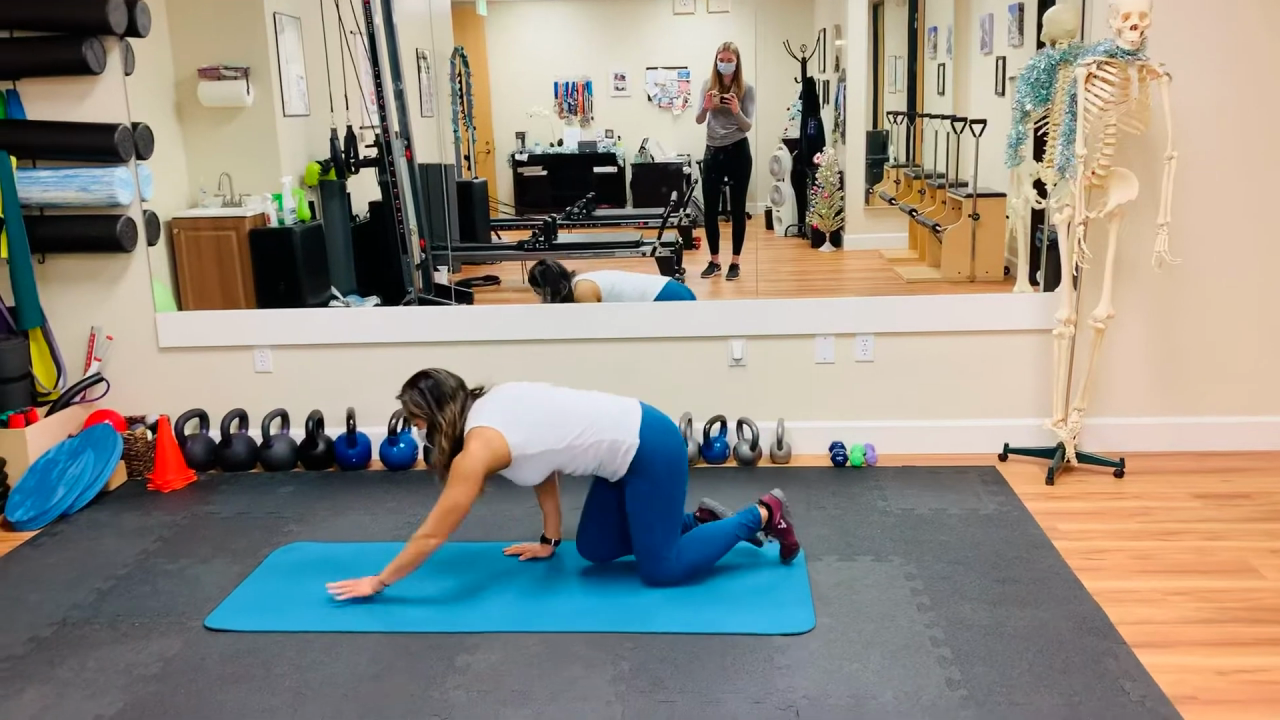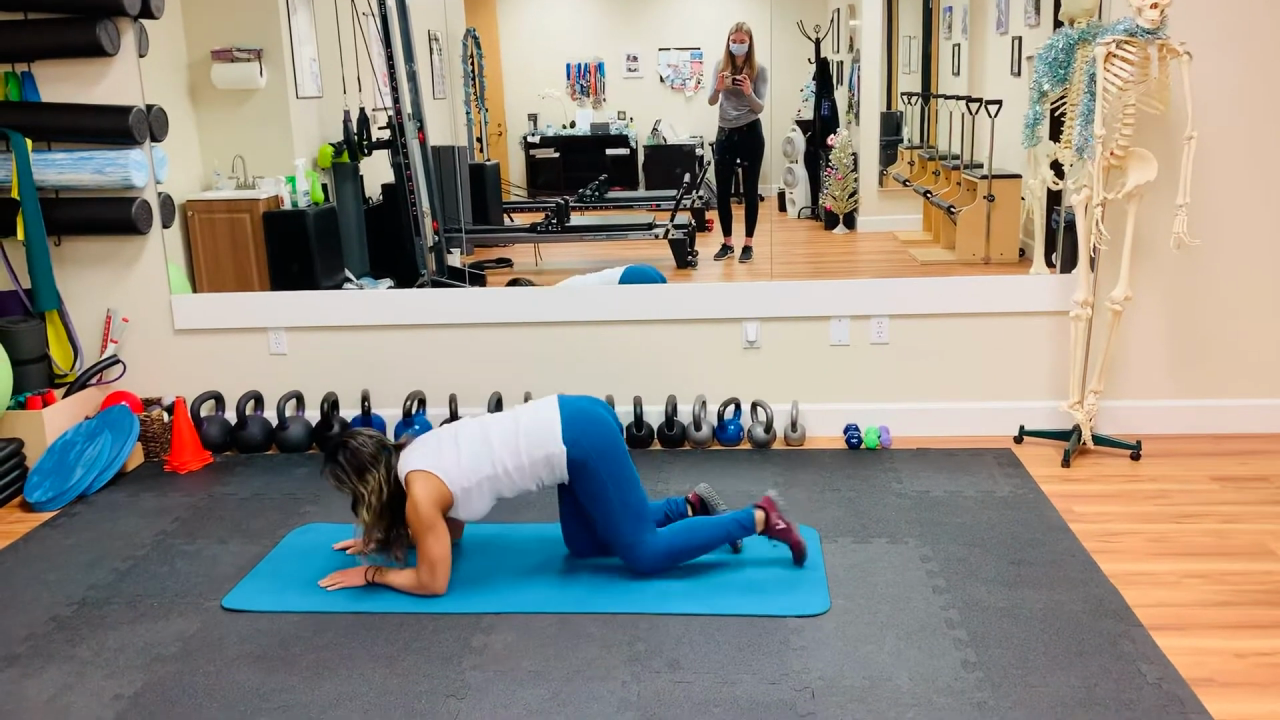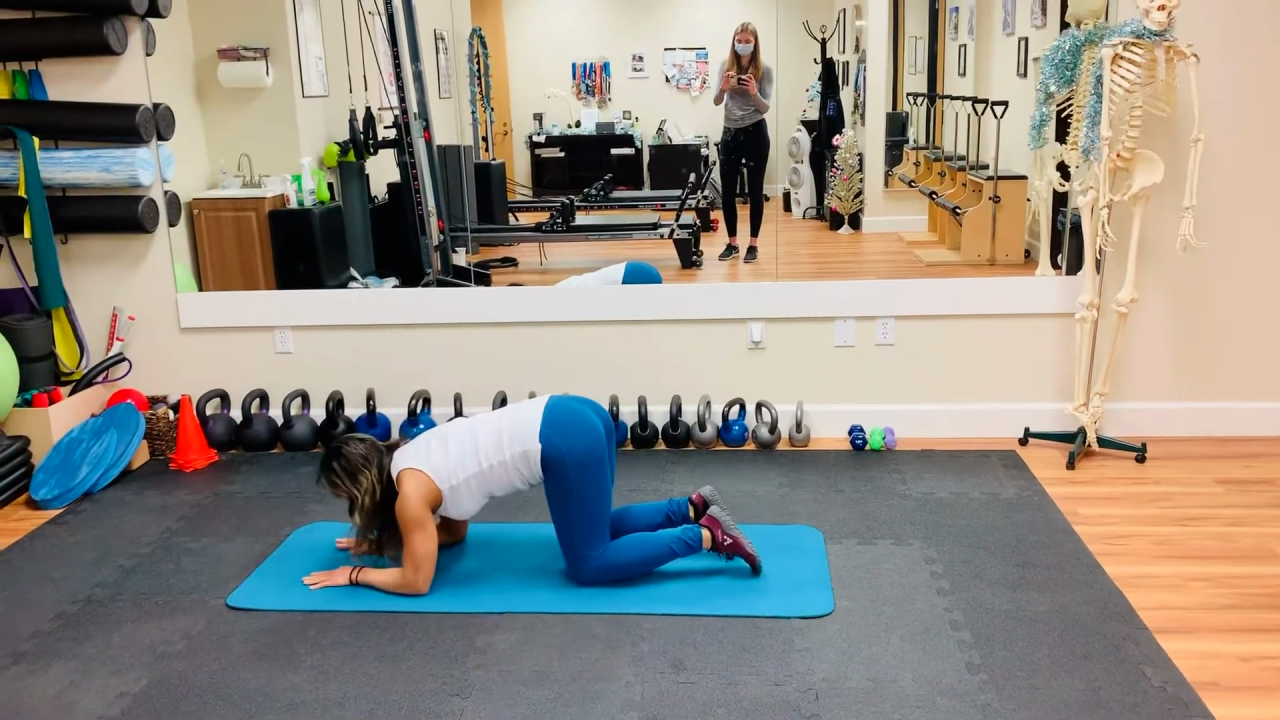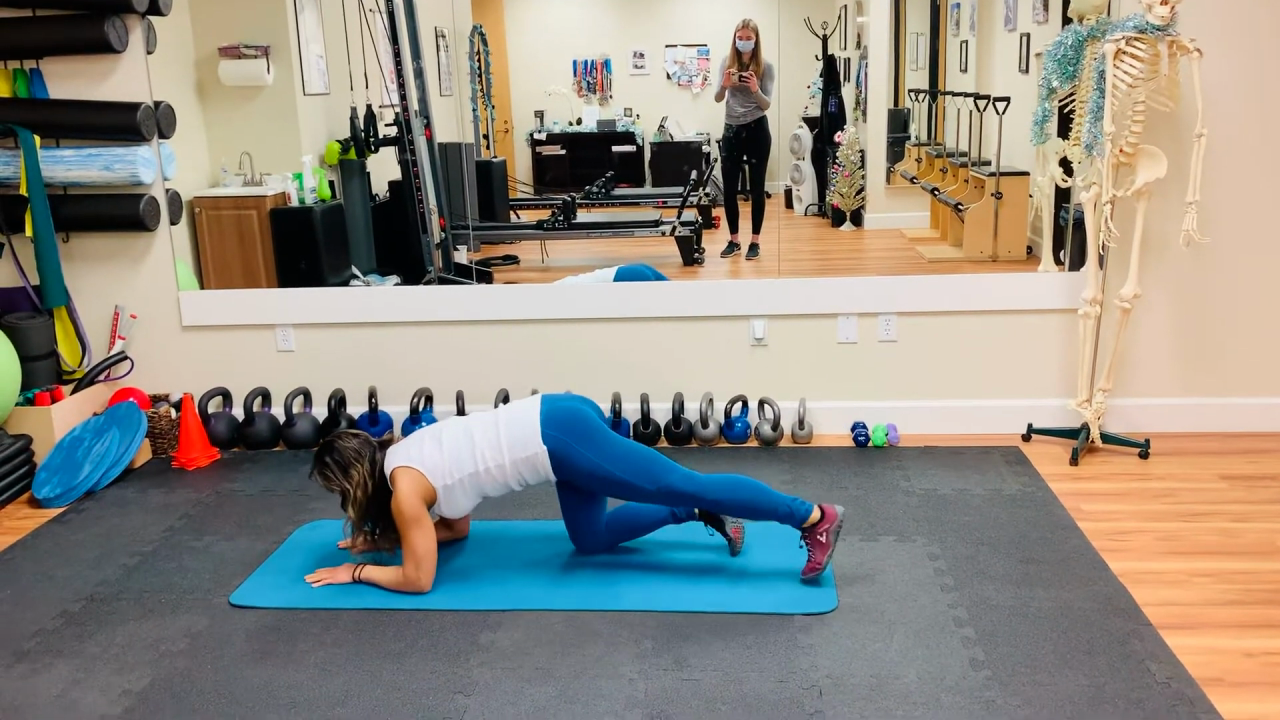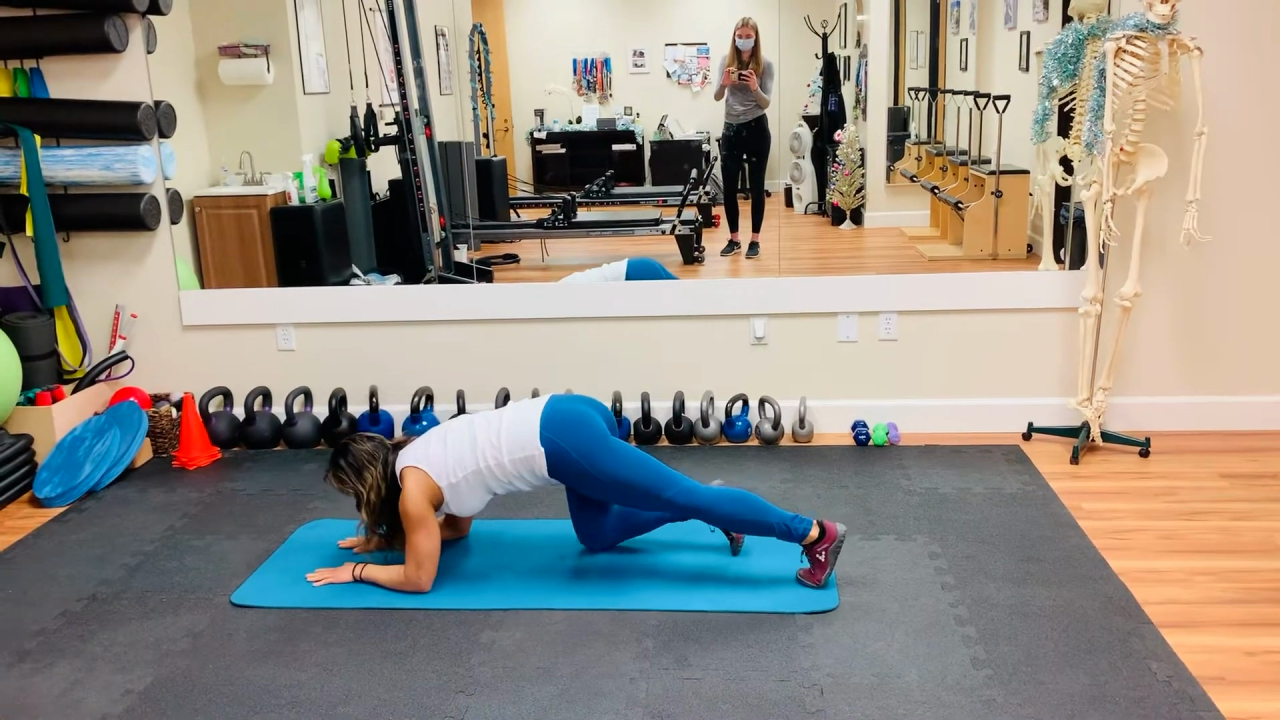
dt=1s
person 1, frame 1
left shoulder: (479, 446)
right shoulder: (492, 403)
left elbow: (432, 535)
left wrist: (377, 582)
right wrist: (549, 541)
left hip: (651, 448)
right hip: (633, 431)
left knee: (661, 569)
right knee: (594, 548)
left ankle: (762, 514)
right ankle: (697, 519)
person 1, frame 2
left shoulder: (418, 494)
right shoulder: (416, 452)
left elbow: (433, 582)
right elbow: (448, 527)
left wrist: (370, 573)
right wrist: (379, 538)
left hip: (582, 439)
right hip: (577, 416)
left knee: (644, 552)
right knee: (583, 543)
left ankle: (757, 518)
right ankle: (692, 504)
person 1, frame 3
left shoulder: (410, 491)
right shoulder: (405, 455)
left elbow: (416, 581)
right elbow: (452, 530)
left wrist: (353, 573)
right wrist: (378, 540)
left hip: (567, 440)
right hip: (574, 416)
left knee: (588, 565)
right knee: (591, 531)
left ankle: (706, 535)
right ankle: (693, 507)
person 1, frame 4
left shoulder: (403, 486)
right shoulder: (401, 452)
left elbow: (418, 579)
right elbow: (453, 525)
left wrist: (355, 571)
right wrist: (382, 537)
left hip: (560, 436)
right hip: (561, 417)
left knee: (683, 484)
right knee: (591, 539)
left ankle: (815, 518)
right ankle: (700, 512)
person 1, frame 5
left shoulder: (412, 487)
right shoulder: (414, 451)
left elbow: (418, 578)
right elbow: (455, 524)
left wrist: (357, 571)
right wrist: (382, 536)
left hip: (562, 439)
right hip: (570, 413)
left knee: (681, 497)
right knee: (595, 537)
left ankle: (815, 535)
right ankle: (707, 503)
person 2, frame 1
left shoulder: (746, 89)
right shoulder: (708, 85)
left elbow: (748, 126)
right elbow: (699, 120)
left wrist: (736, 111)
right wrist: (706, 107)
left hip: (738, 152)
right hip: (713, 152)
left knee: (737, 208)
right knee: (710, 209)
left ankle: (735, 262)
right ankle: (714, 261)
person 2, frame 2
left shoulder: (759, 69)
right shoulder: (720, 66)
left elbow: (760, 108)
right elbow: (711, 102)
left wrist: (748, 93)
right wrist: (718, 88)
left hip: (750, 133)
right hip: (725, 133)
left knee: (750, 191)
right knee: (722, 191)
left ankle: (748, 244)
right ankle: (727, 243)
person 2, frame 3
left shoulder: (764, 70)
right shoulder: (725, 66)
left elbow: (765, 108)
right elbow: (716, 102)
left wrist: (754, 93)
right wrist: (723, 88)
left hip: (755, 133)
right hip: (730, 133)
left knee: (755, 190)
right knee: (727, 191)
left ankle: (753, 244)
right ankle: (732, 243)
person 2, frame 4
left shoulder: (765, 66)
right shoulder: (727, 63)
left elbow: (767, 105)
right elbow: (718, 99)
left wrist: (755, 89)
right wrist: (724, 85)
left hip: (757, 130)
right hip: (731, 130)
left knee: (756, 188)
right knee: (729, 188)
left ankle: (755, 241)
right ankle: (734, 240)
person 2, frame 5
left shoulder: (765, 65)
right shoulder: (726, 61)
left elbow: (766, 103)
right elbow: (717, 97)
left wrist: (754, 88)
right wrist: (724, 84)
left hip: (756, 128)
right hip: (731, 128)
left knee: (756, 187)
right knee: (729, 187)
left ankle: (755, 240)
right ankle: (734, 239)
